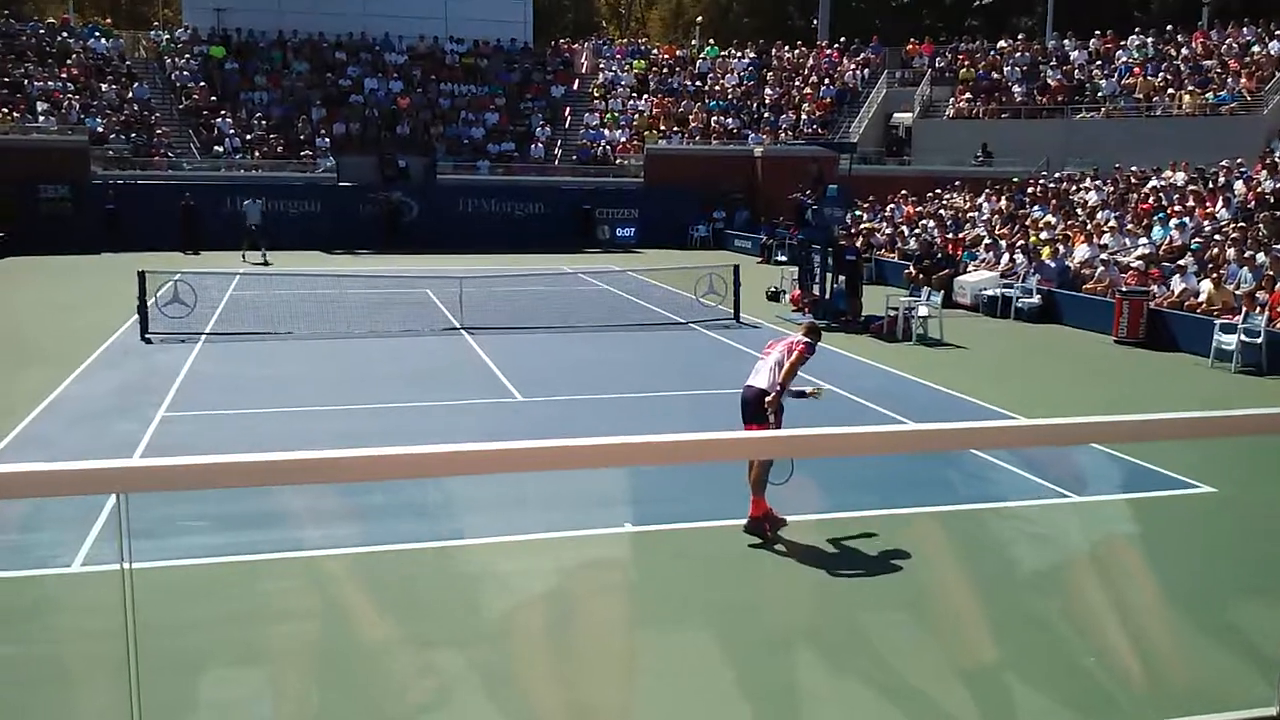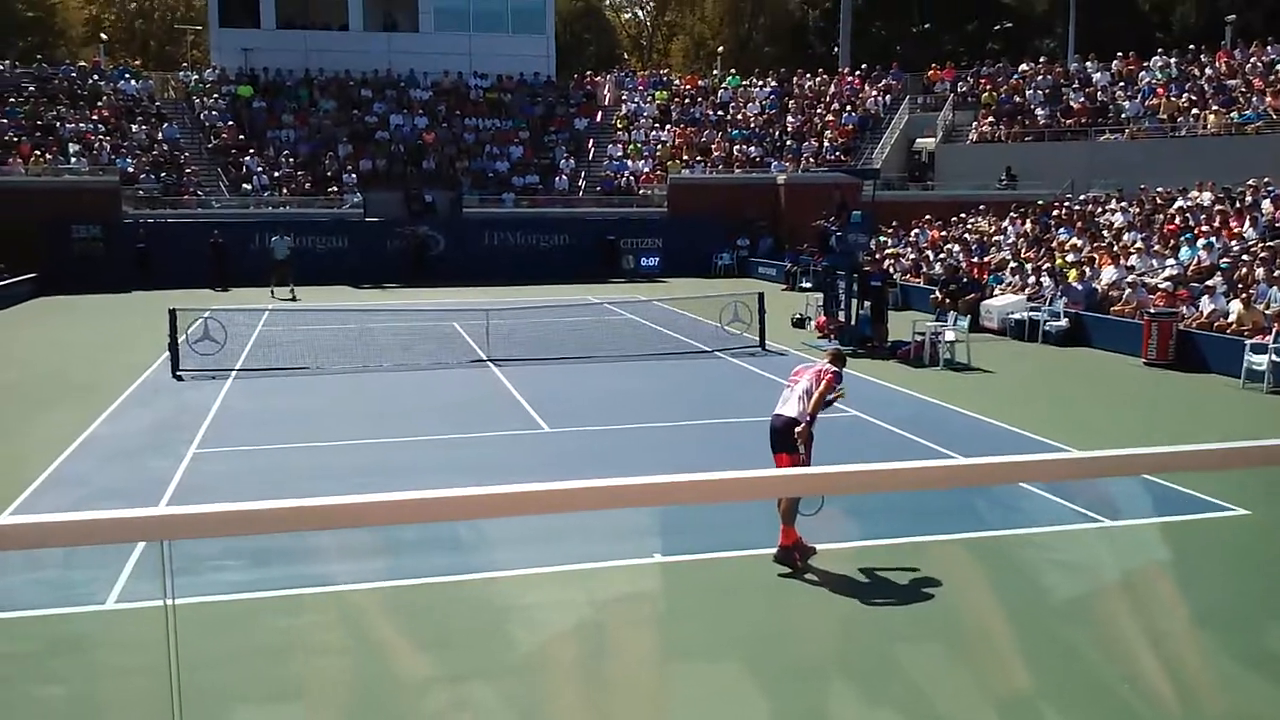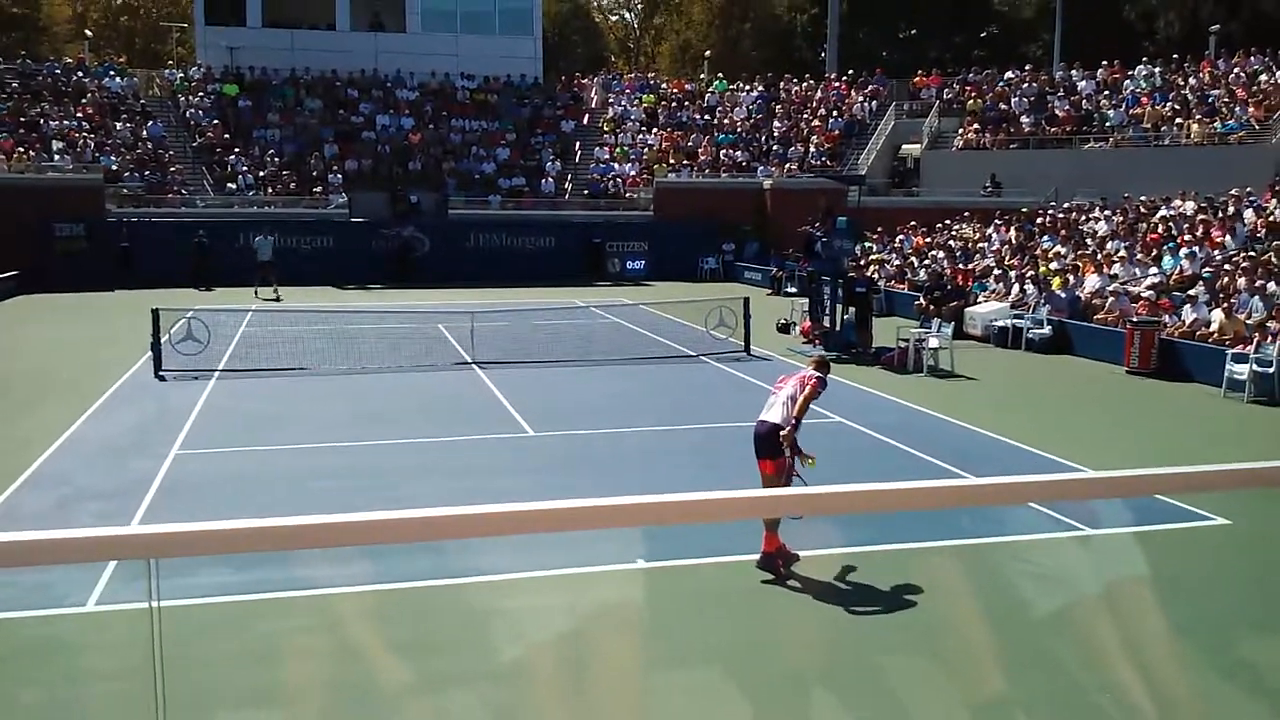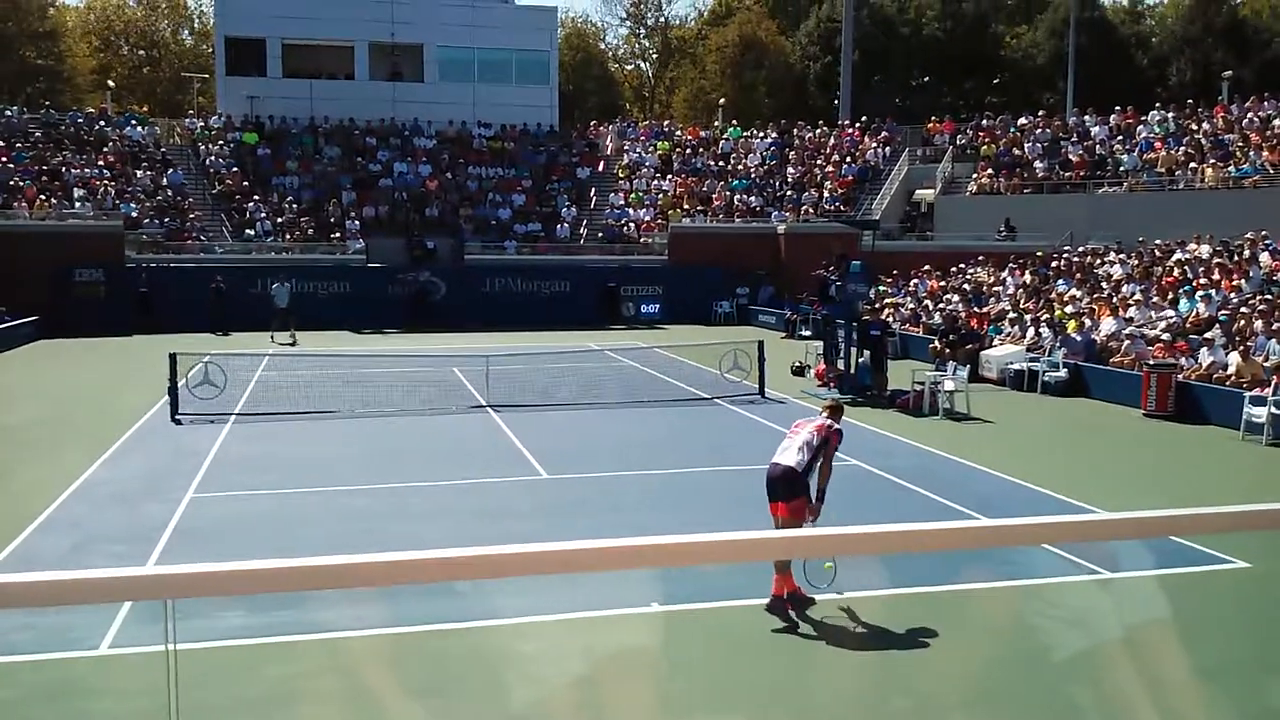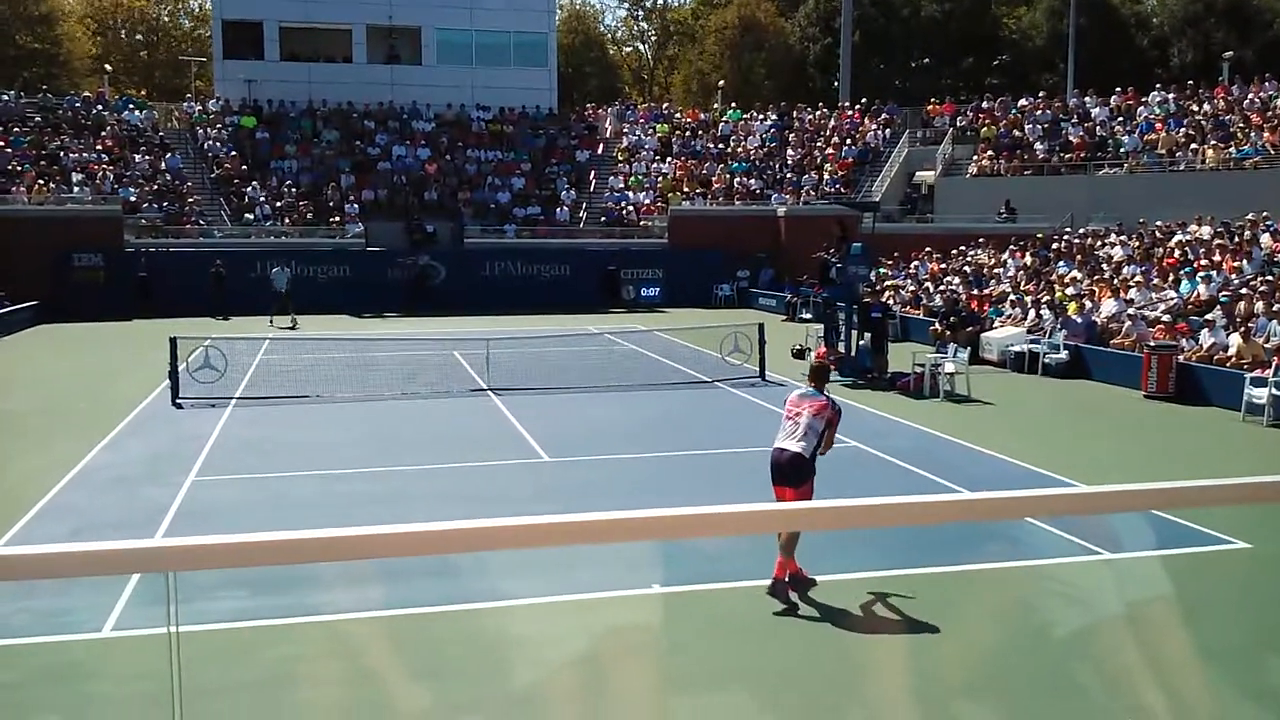
dt=0.7s
person 1, frame 1
left shoulder: (778, 342)
right shoulder: (806, 343)
right elbow: (791, 365)
left wrist: (803, 394)
right wrist: (777, 394)
left hip: (749, 392)
right hip: (764, 397)
right knee: (765, 458)
left ankle: (762, 511)
right ankle: (755, 518)
person 1, frame 2
left shoulder: (802, 368)
right shoulder: (833, 371)
right elbow: (819, 394)
left wrist: (831, 401)
right wrist: (808, 424)
left hip: (777, 421)
right hip: (795, 426)
left ankle: (791, 540)
right ankle: (785, 547)
person 1, frame 3
left shoulder: (788, 377)
right shoulder: (818, 378)
right elbow: (804, 398)
left wrist: (798, 452)
right wrist: (793, 427)
left hip: (761, 427)
right hip: (777, 432)
left ankle: (775, 546)
right ankle: (768, 553)
person 1, frame 4
left shoulder: (802, 422)
right shoulder: (834, 430)
right elbow: (826, 464)
left wrist: (810, 503)
right wrist: (819, 500)
left hip: (773, 471)
right hip: (791, 476)
left ankle: (791, 591)
right ankle: (777, 597)
person 1, frame 5
left shoulder: (793, 395)
right shoulder: (832, 407)
right elbow: (828, 444)
right wrist: (819, 450)
left hip: (777, 454)
right hip: (799, 460)
left ankle: (794, 573)
right ankle: (779, 579)
